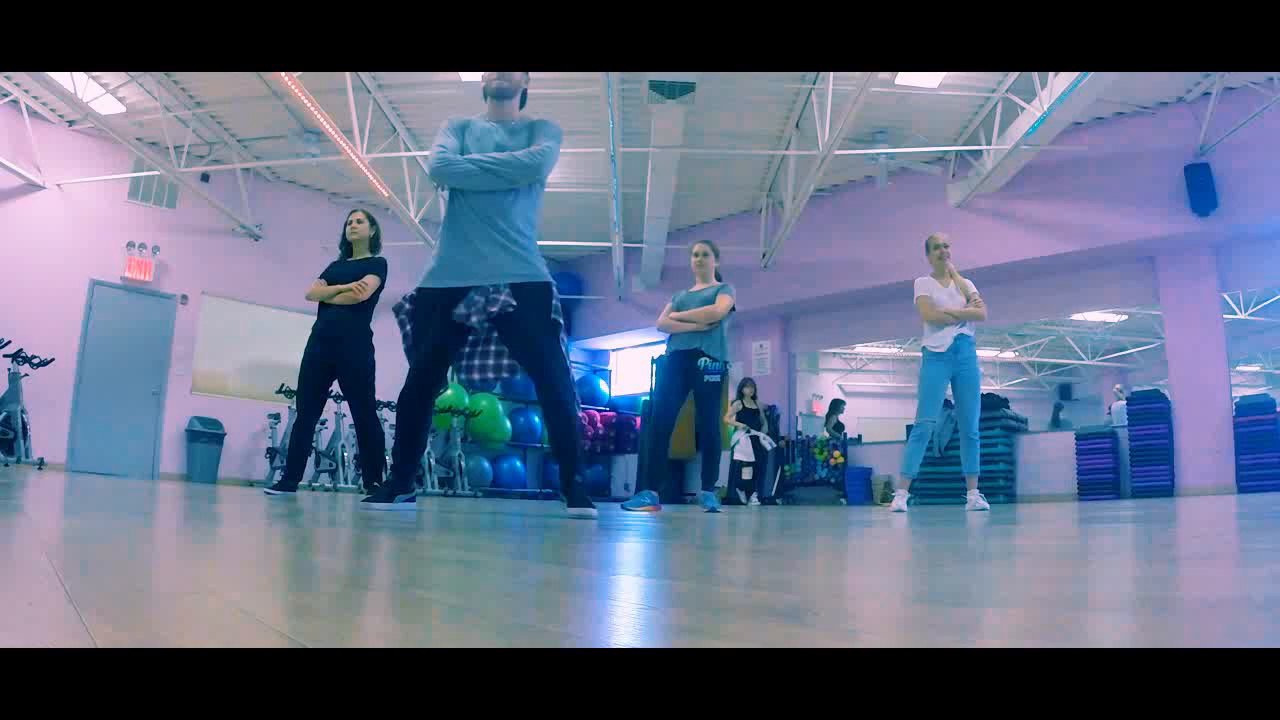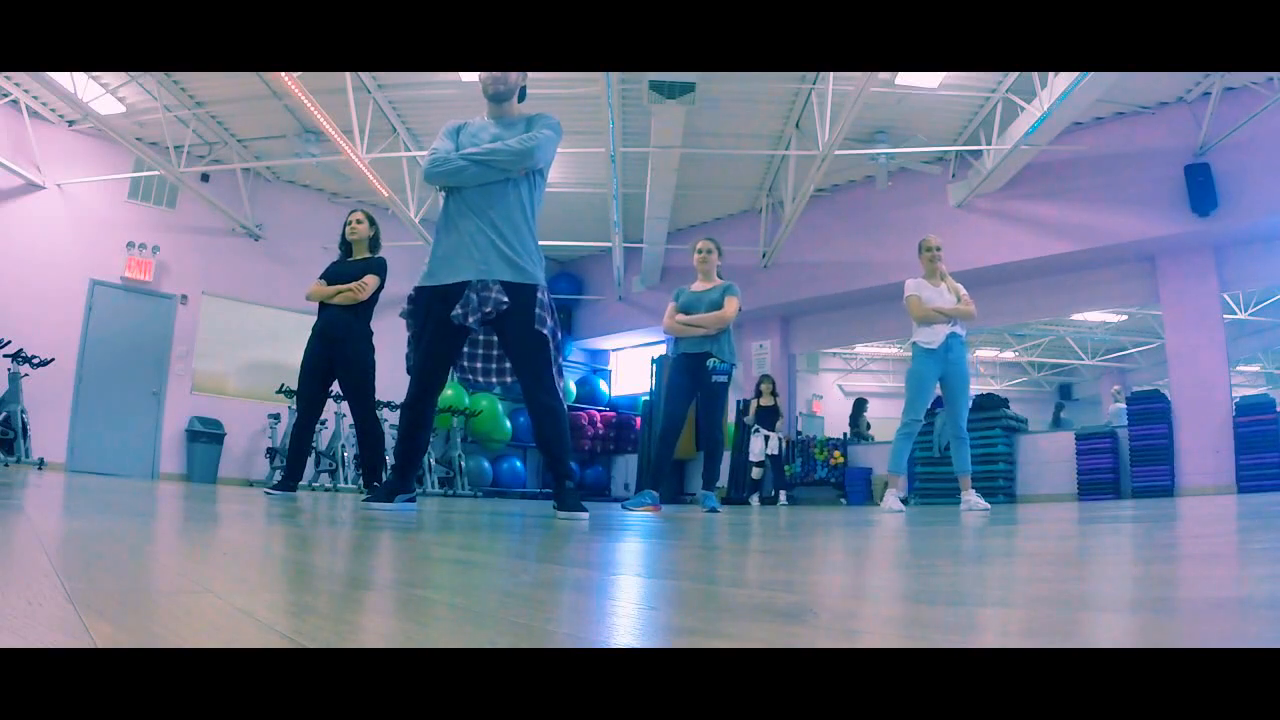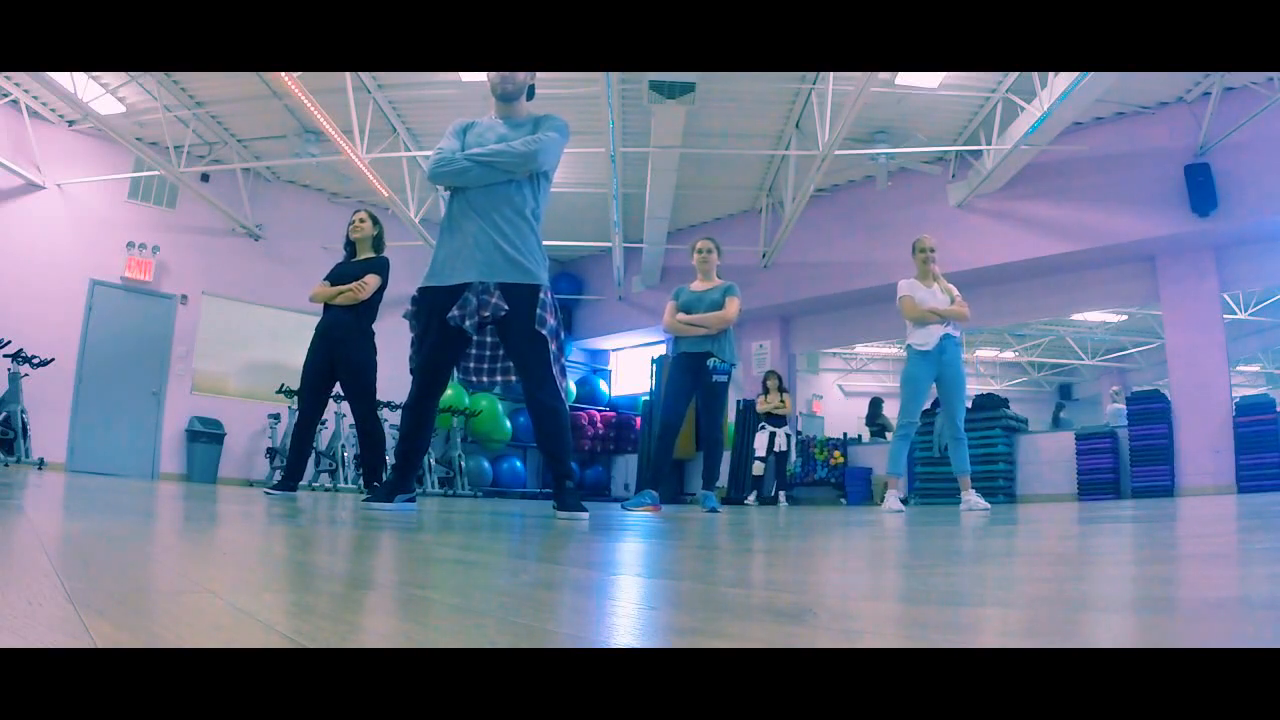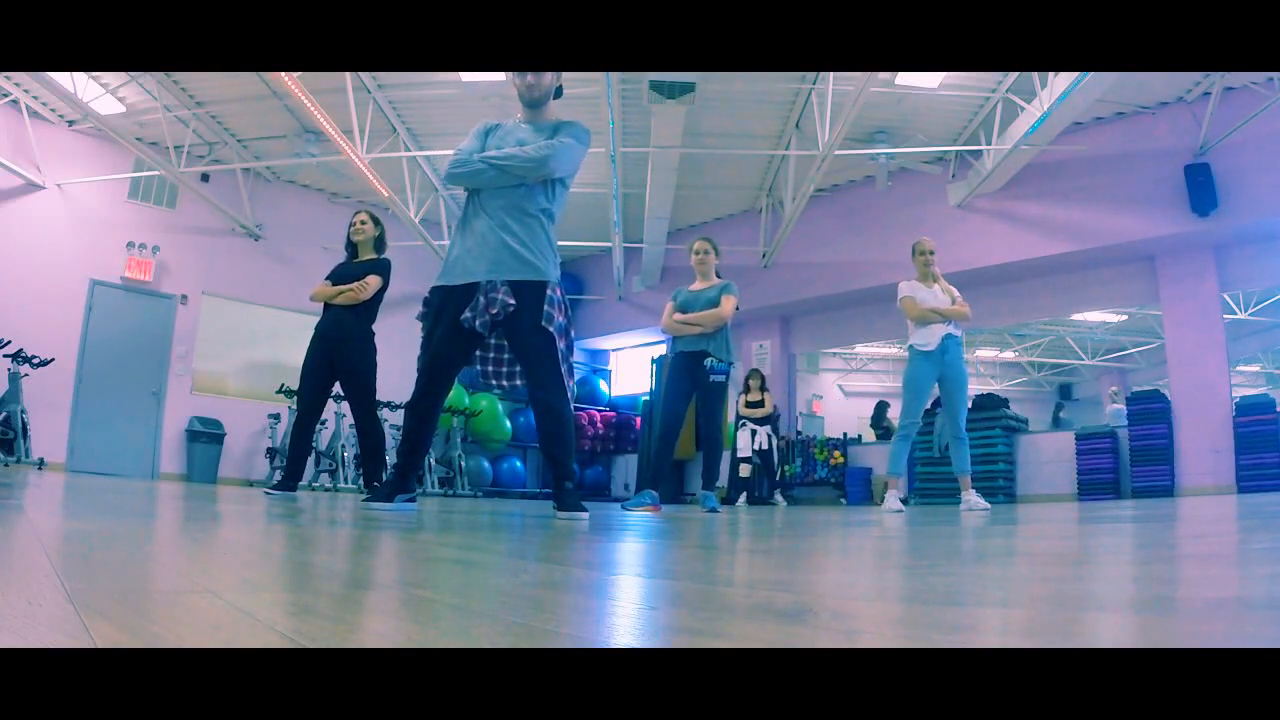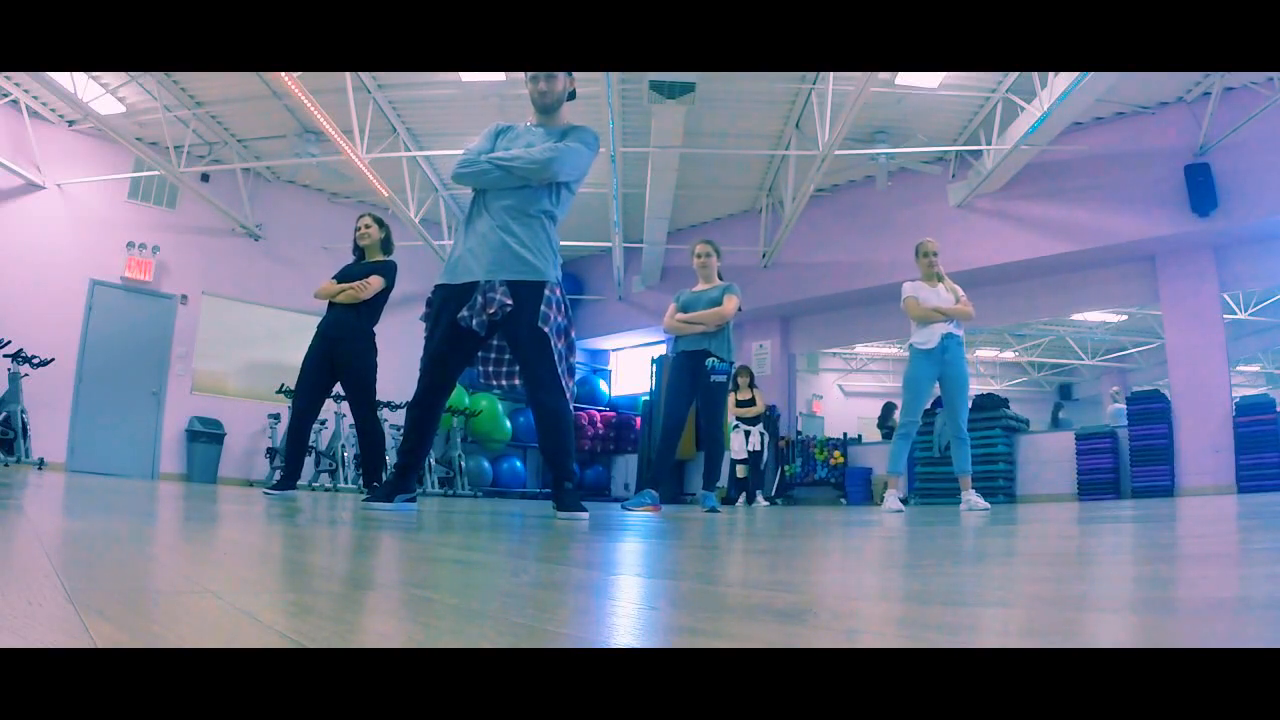
dt=0.5s
person 1, frame 1
left shoulder: (543, 131)
right shoulder: (457, 127)
left elbow: (535, 165)
right elbow: (440, 168)
left wrist: (472, 163)
right wrist: (510, 174)
left hip: (522, 277)
right hip: (451, 278)
left knee: (555, 381)
right knee: (419, 383)
left ankle: (572, 485)
right ankle: (400, 483)
person 1, frame 2
left shoulder: (543, 125)
right shoulder: (455, 130)
left elbow: (529, 153)
right elbow: (433, 171)
left wrist: (466, 160)
right wrist: (503, 166)
left hip: (517, 275)
right hip: (447, 274)
left knee: (541, 387)
right knee: (423, 385)
left ankle: (564, 488)
right ankle: (401, 483)
person 1, frame 3
left shoulder: (550, 127)
right shoulder: (463, 129)
left elbow: (534, 155)
right elbow: (438, 169)
left wrist: (471, 161)
right wrist: (508, 167)
left hip: (520, 275)
right hip: (451, 274)
left knee: (543, 387)
right knee: (424, 384)
left ankle: (564, 488)
right ankle: (401, 483)
person 1, frame 4
left shoulder: (571, 133)
right shoulder: (487, 129)
left elbow: (546, 161)
right elbow: (454, 171)
left wrist: (486, 162)
right wrist: (521, 172)
left hip: (529, 275)
right hip: (462, 273)
left knee: (548, 388)
right knee: (429, 383)
left ankle: (565, 489)
right ankle: (402, 483)
person 1, frame 5
left shoulder: (581, 139)
right shoulder: (500, 132)
left elbow: (550, 165)
right elbow: (462, 171)
left wrist: (496, 163)
right wrist: (525, 171)
left hip: (530, 276)
right hip: (464, 273)
left knee: (546, 388)
right knee: (431, 383)
left ankle: (564, 490)
right ankle: (402, 483)
person 2, frame 1
left shoulder: (377, 264)
right shoulder: (335, 265)
left elbow: (362, 294)
right elbow: (310, 293)
left wrist: (327, 295)
right wrist: (344, 288)
left hip: (354, 341)
right hip: (321, 339)
left knee: (364, 412)
right knee: (306, 410)
left ankle: (375, 484)
right ankle: (290, 479)
person 2, frame 2
left shoulder: (377, 264)
right shoulder: (335, 265)
left elbow: (362, 295)
right elbow: (310, 293)
left wrist: (327, 296)
right wrist: (344, 287)
left hip: (354, 341)
right hip: (321, 339)
left knee: (364, 412)
right knee: (306, 409)
left ankle: (374, 484)
right ankle: (290, 479)
person 2, frame 3
left shoulder: (380, 263)
right shoulder: (340, 266)
left elbow: (362, 294)
right elbow: (314, 296)
left wrist: (329, 296)
right wrist: (345, 288)
left hip: (356, 341)
right hip: (324, 339)
left knee: (365, 413)
right knee: (307, 409)
left ankle: (375, 484)
right ankle: (290, 479)
person 2, frame 4
left shoulder: (381, 264)
right shoulder: (342, 266)
left elbow: (363, 295)
right elbow: (315, 294)
left wrist: (330, 296)
right wrist: (345, 288)
left hip: (356, 341)
right hip: (323, 338)
left knee: (364, 412)
right knee: (306, 409)
left ankle: (374, 484)
right ankle: (290, 479)
person 2, frame 5
left shoulder: (387, 267)
right shoulder: (350, 268)
left elbow: (363, 294)
right elbow: (319, 292)
left wrist: (334, 295)
right wrist: (348, 286)
left hip: (357, 342)
right hip: (325, 338)
left knee: (364, 412)
right knee: (302, 407)
left ankle: (374, 484)
right ankle: (289, 478)
person 3, frame 1
left shoulder: (965, 284)
right shoulder: (923, 283)
left elbow: (982, 314)
right elbow: (929, 316)
left wrist: (949, 311)
right wrist: (965, 313)
left hip: (966, 354)
right hip: (936, 355)
left knee: (970, 426)
right knee: (925, 424)
left ankle: (973, 494)
right ankle: (901, 492)
person 3, frame 2
left shoulder: (955, 287)
right shoulder: (913, 284)
left elbow: (971, 312)
right elbow: (918, 313)
left wrist: (939, 309)
right wrist: (954, 313)
left hip: (956, 352)
right hip: (926, 352)
left knee: (959, 425)
right knee: (911, 420)
left ankle: (967, 494)
right ankle: (892, 492)
person 3, frame 3
left shoulder: (948, 287)
right shoulder: (906, 285)
left elbow: (965, 314)
right elbow: (912, 314)
left wrist: (933, 310)
right wrist: (948, 314)
left hip: (951, 353)
right hip: (920, 353)
left knee: (956, 426)
right knee: (907, 423)
left ankle: (967, 494)
right ankle: (892, 494)
person 3, frame 4
left shoulder: (948, 288)
right shoulder: (907, 287)
left elbow: (966, 314)
right elbow: (914, 314)
left wrist: (935, 309)
right wrist: (949, 314)
left hip: (953, 352)
right hip: (922, 353)
left knee: (958, 426)
right knee: (908, 423)
left ankle: (967, 494)
right ankle: (892, 494)
person 3, frame 5
left shoulder: (953, 288)
right shoulder: (910, 287)
left elbow: (969, 313)
right elbow: (916, 314)
left wrist: (937, 308)
right wrist: (952, 313)
left hip: (954, 352)
right hip: (923, 352)
left knee: (959, 425)
right knee: (908, 422)
left ankle: (967, 493)
right ankle: (892, 493)
person 4, frame 1
left shoulder: (724, 289)
right shoulder: (680, 295)
left elbow: (717, 312)
right elbow: (661, 323)
left wrist: (679, 316)
right wrist: (694, 325)
left hip: (708, 358)
right hip: (676, 359)
left knee: (708, 425)
right knee: (660, 422)
left ankle: (708, 492)
right ankle: (650, 491)
person 4, frame 2
left shoulder: (729, 289)
right shoulder: (681, 292)
left elbow: (726, 317)
right elbow: (667, 326)
left wrist: (686, 318)
right wrist: (703, 329)
left hip: (715, 360)
right hip: (682, 361)
left knee: (712, 427)
right knee: (669, 424)
left ankle: (708, 492)
right ankle: (650, 492)
person 4, frame 3
left shoulder: (729, 289)
right shoulder: (680, 291)
left elbow: (729, 318)
right elbow: (668, 325)
left wrist: (687, 318)
right wrist: (705, 328)
left hip: (715, 360)
right hip: (682, 360)
left knee: (711, 427)
right knee: (667, 423)
left ankle: (708, 492)
right ankle: (649, 491)
person 4, frame 4
left shoulder: (726, 287)
right shoulder: (680, 292)
left elbow: (723, 315)
right elbow: (666, 325)
left wrist: (683, 317)
right wrist: (700, 327)
left hip: (713, 359)
right hip: (681, 360)
left knee: (711, 427)
right knee: (667, 424)
left ankle: (708, 492)
right ankle: (650, 491)
person 4, frame 5
left shoulder: (729, 289)
right shoulder: (682, 294)
left elbow: (725, 314)
right elbow: (668, 325)
left wrist: (686, 318)
right wrist: (702, 326)
left hip: (714, 358)
right hip: (683, 359)
left knee: (712, 427)
right knee: (670, 425)
left ankle: (708, 492)
right ankle: (650, 491)
